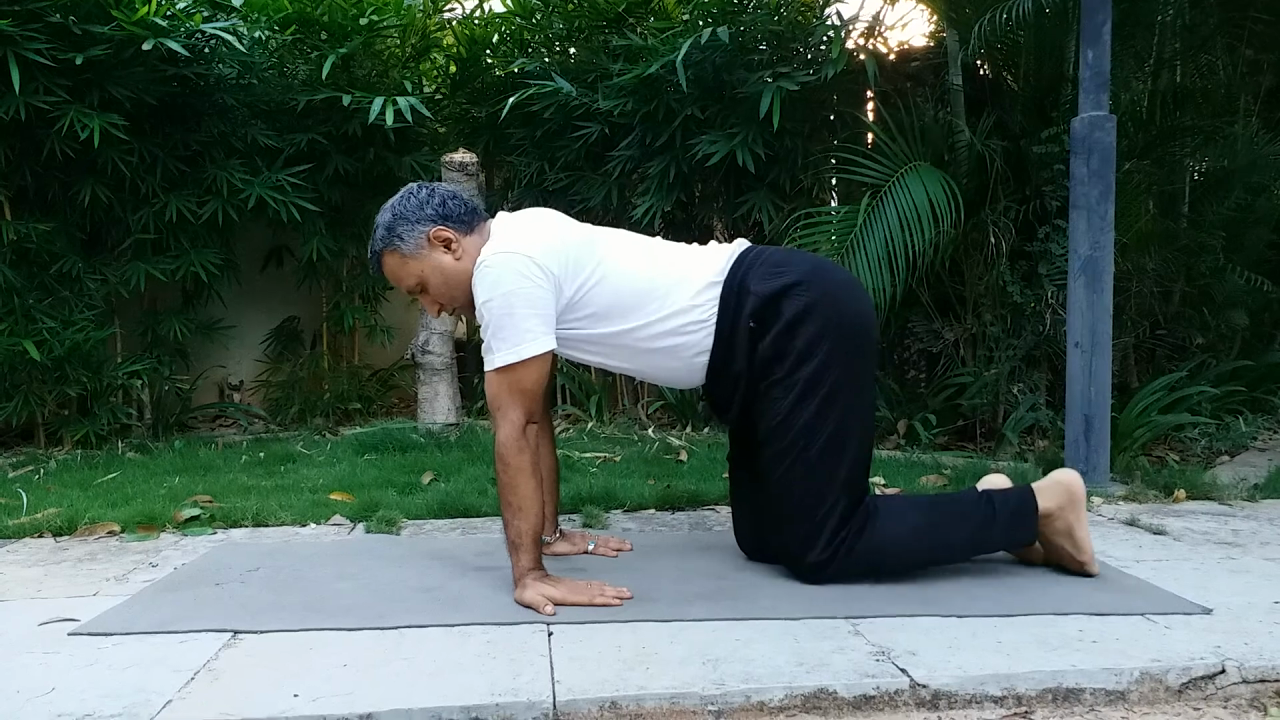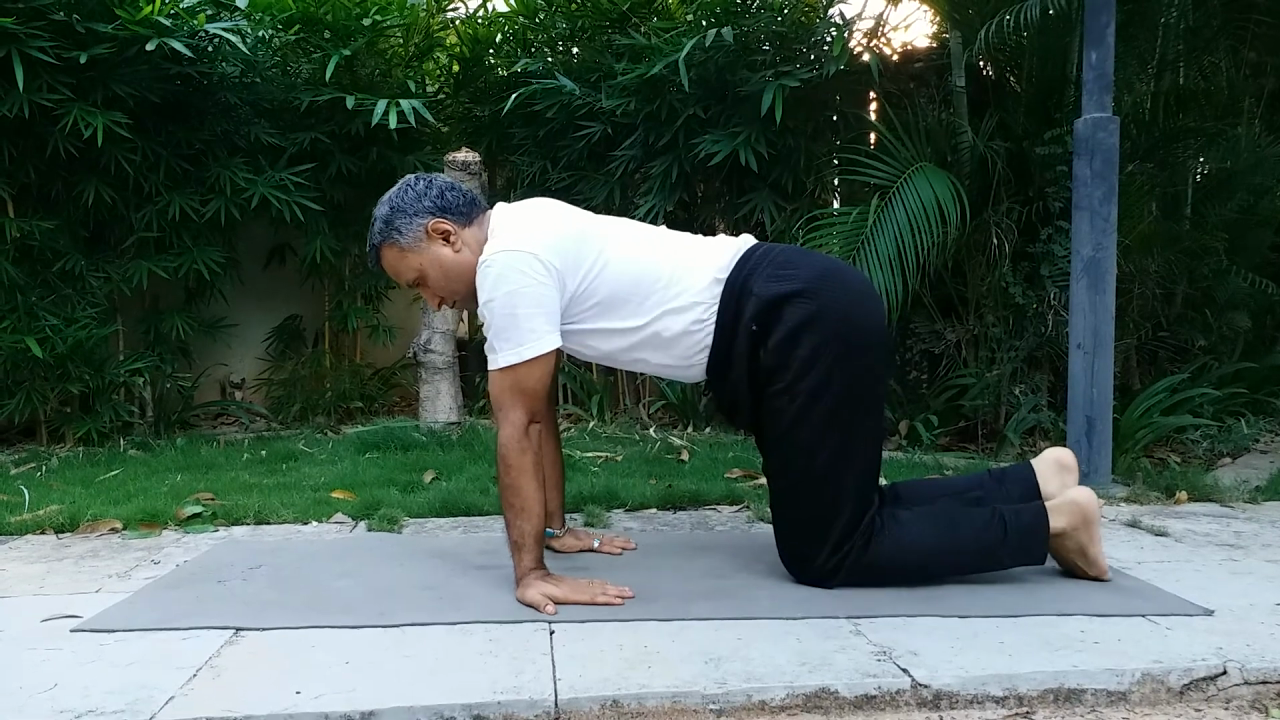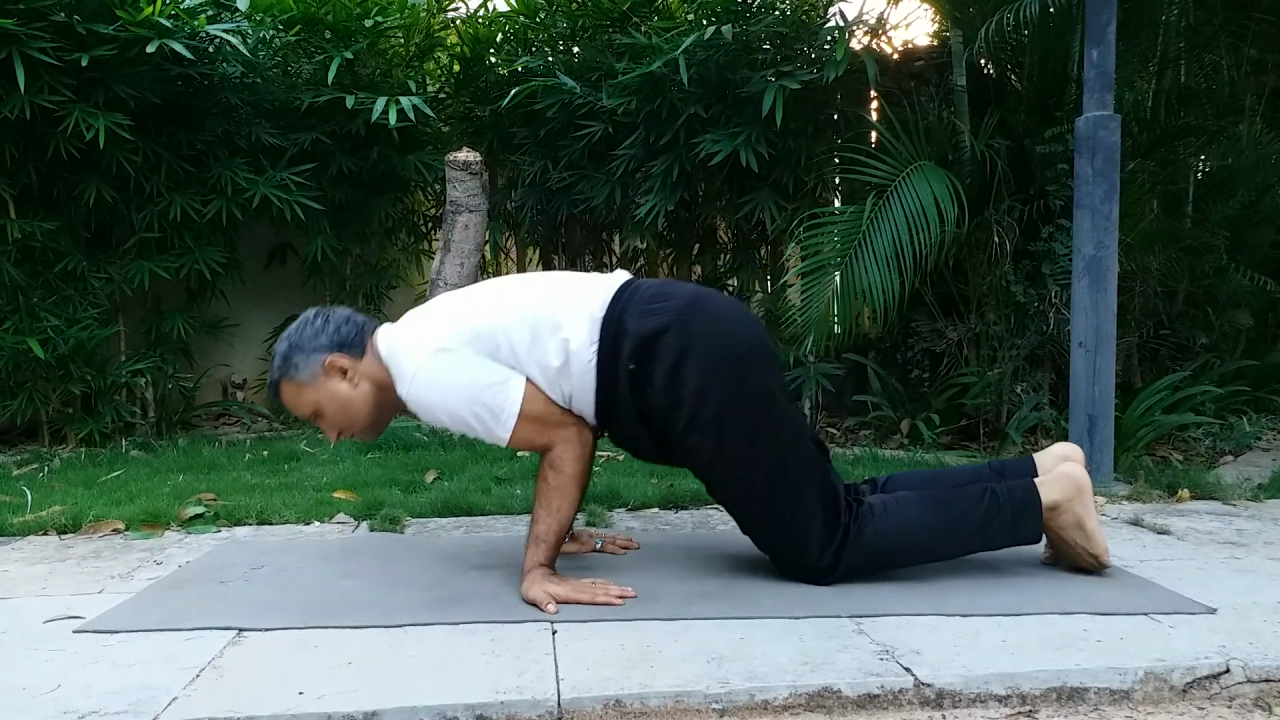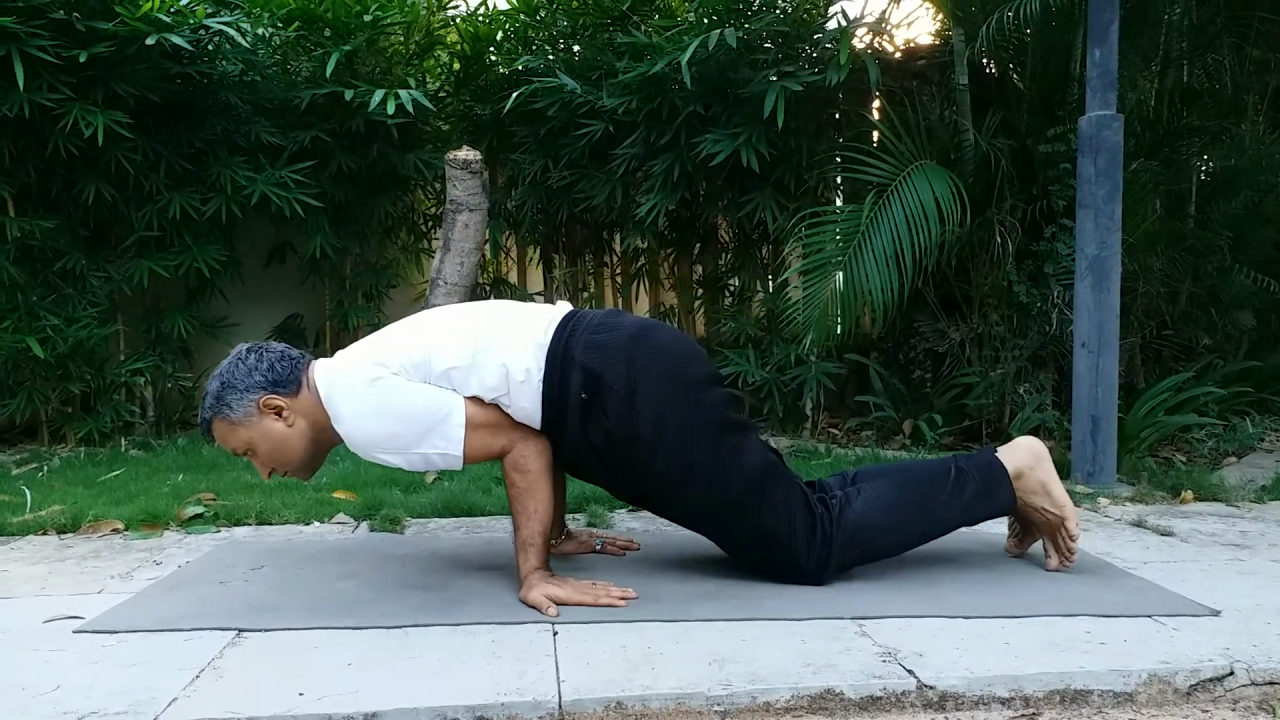
dt=1s
person 1, frame 1
left shoulder: (504, 269)
right shoulder: (516, 250)
left elbow: (515, 428)
right elbow: (535, 419)
left wrist: (528, 573)
right wrist: (548, 532)
left hip: (799, 321)
right hip: (785, 320)
left knee: (821, 550)
right knee: (766, 537)
left ankle: (1037, 505)
right ankle: (986, 506)
person 1, frame 2
left shoulder: (507, 265)
right shoulder: (520, 236)
left elbow: (518, 427)
right elbow: (538, 413)
left wrist: (530, 571)
right wrist: (555, 527)
left hip: (803, 324)
right hip: (808, 309)
left knee: (827, 554)
right knee: (837, 515)
left ankle: (1048, 521)
right ankle: (1035, 481)
person 1, frame 3
left shoulder: (423, 370)
right shoulder: (427, 336)
left elbow: (565, 437)
right elbow: (564, 415)
left wrist: (537, 568)
right wrist: (556, 531)
left hip: (688, 359)
right hip: (697, 338)
left knee: (823, 546)
right knee: (826, 509)
left ankle: (1038, 498)
right ankle: (1037, 472)
person 1, frame 4
left shoulder: (360, 408)
right shoulder: (368, 374)
left elbow: (519, 443)
left wrist: (534, 575)
right wrist: (551, 534)
left hip: (629, 390)
right hip: (621, 372)
left knee: (811, 544)
right knee: (797, 510)
left ankle: (1004, 473)
right ankle: (997, 472)
